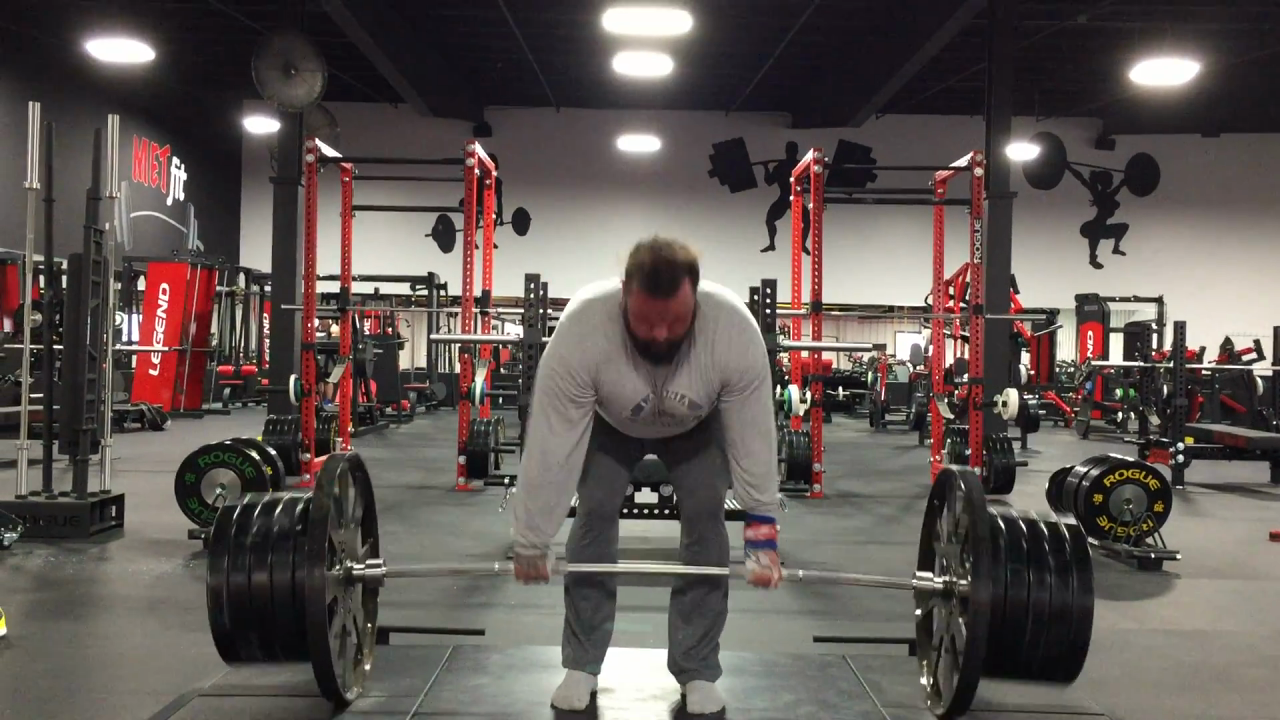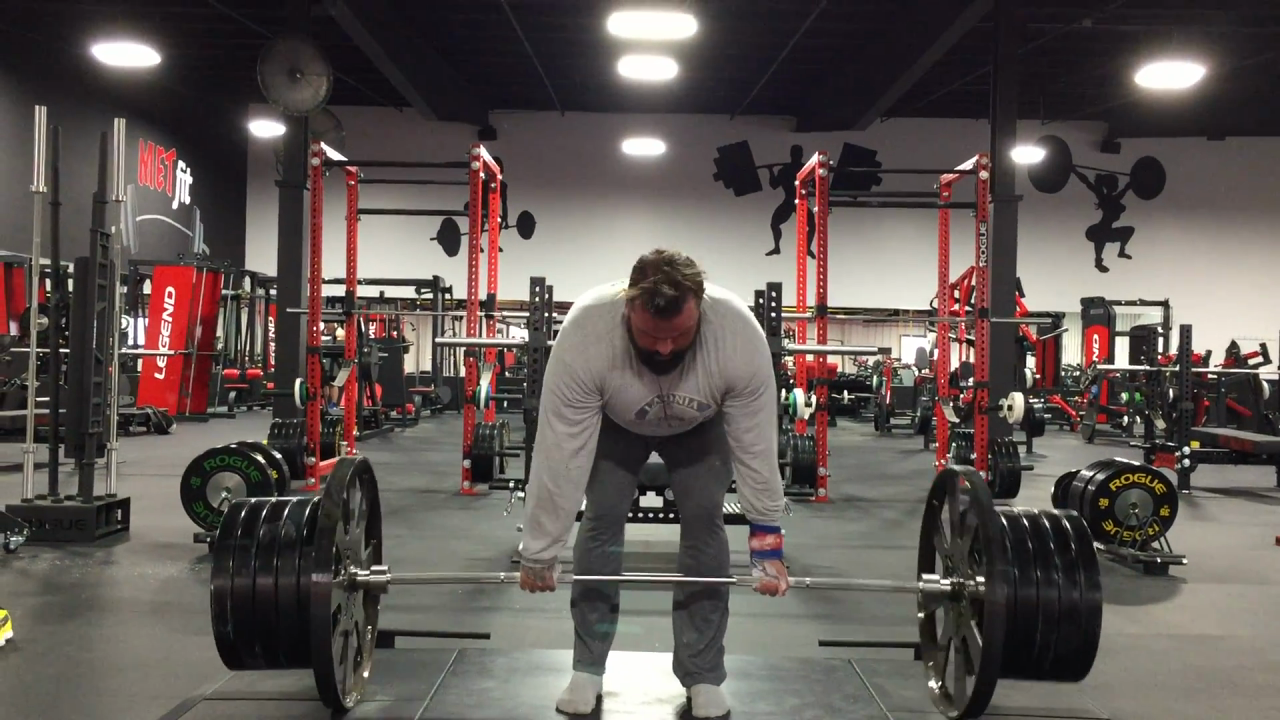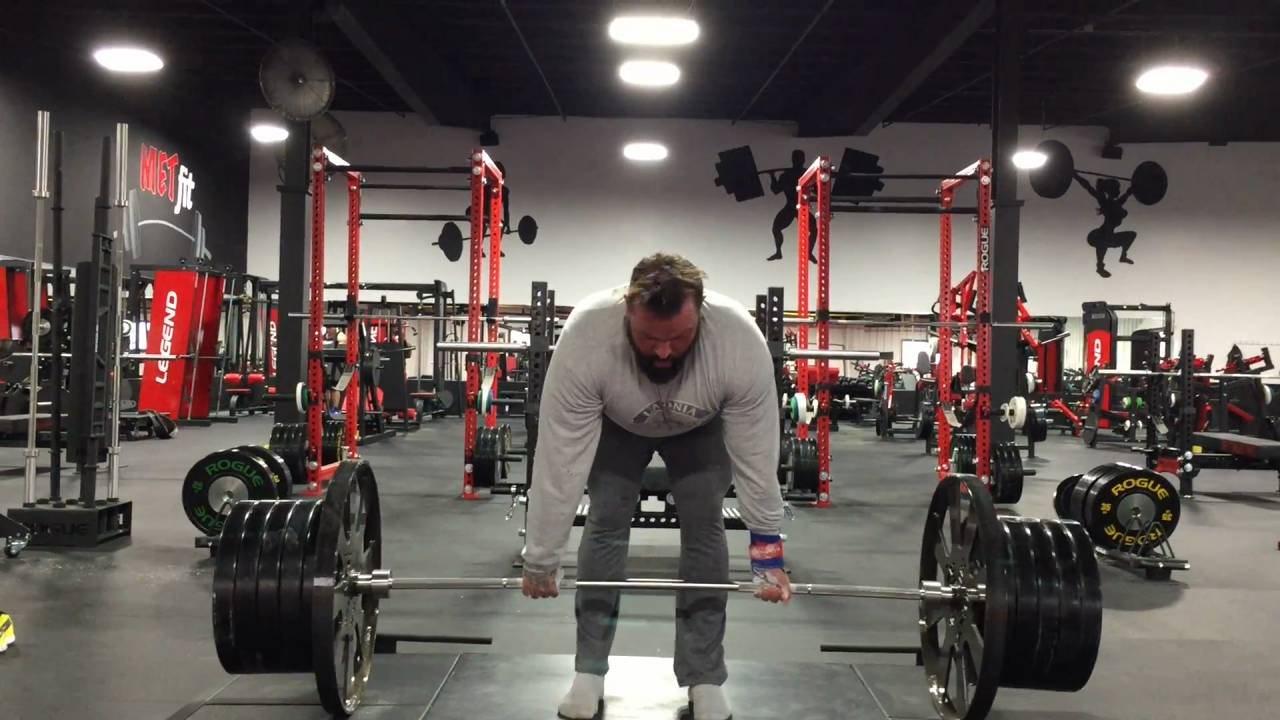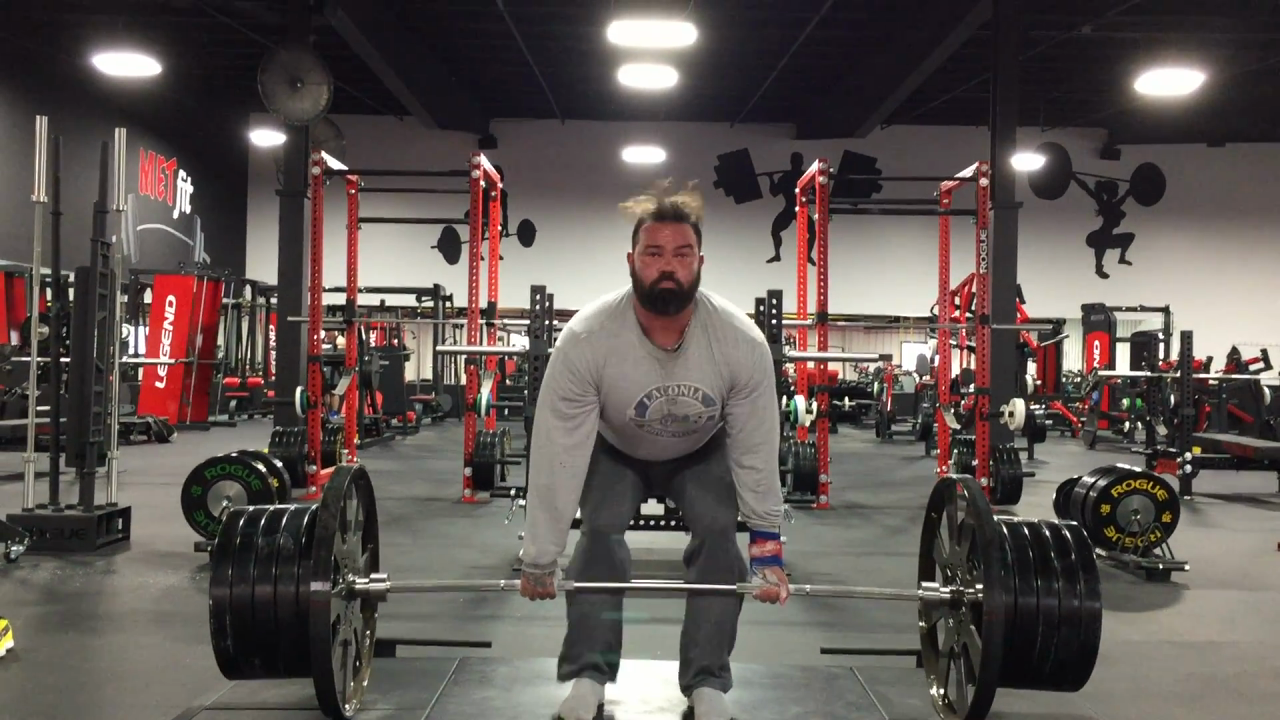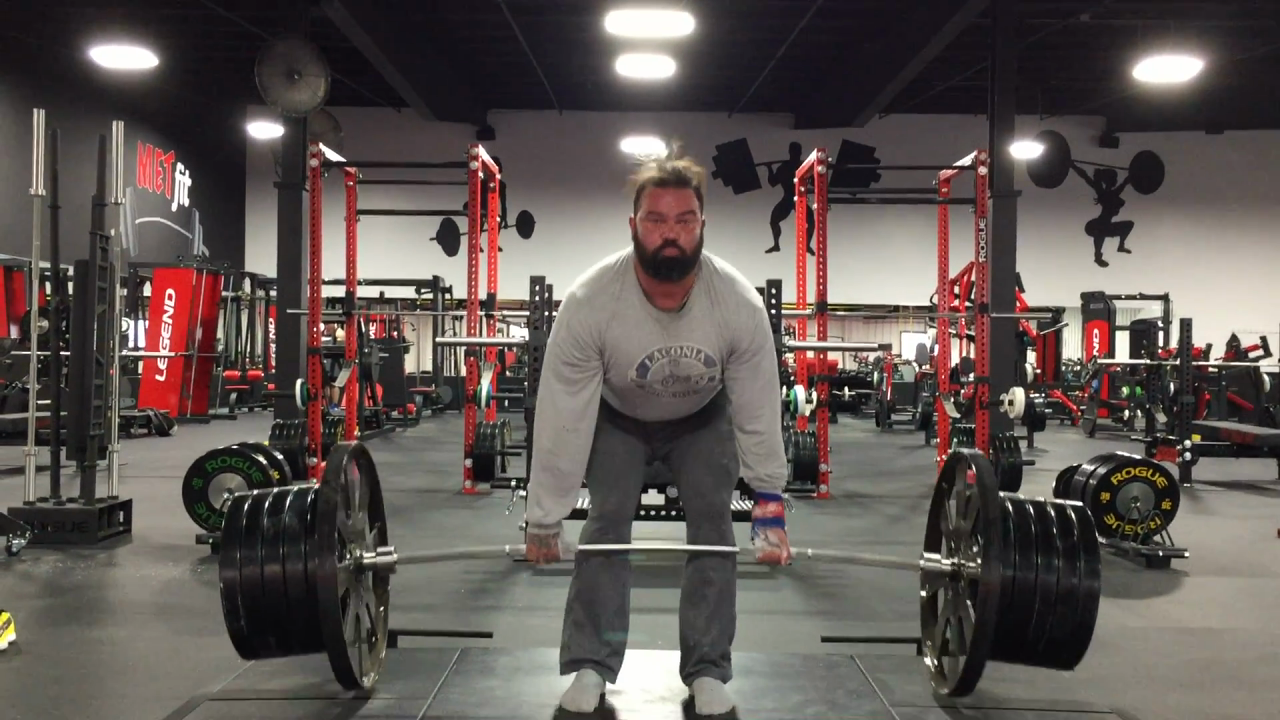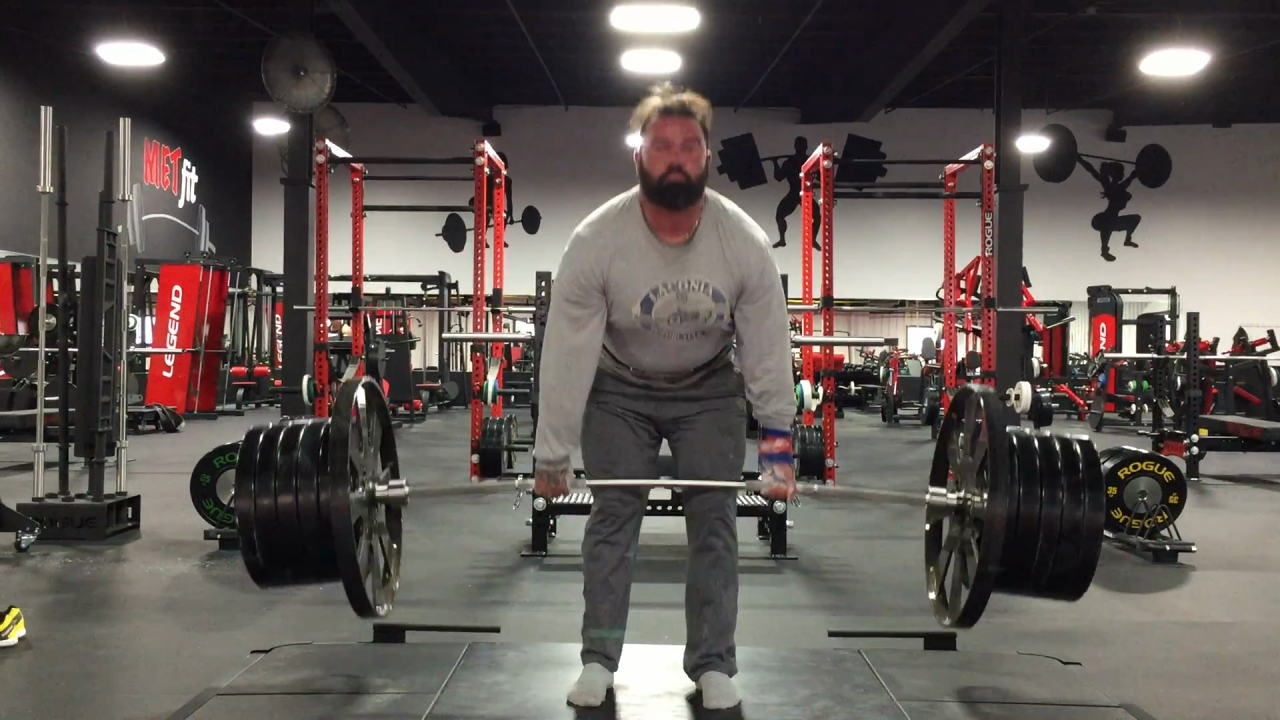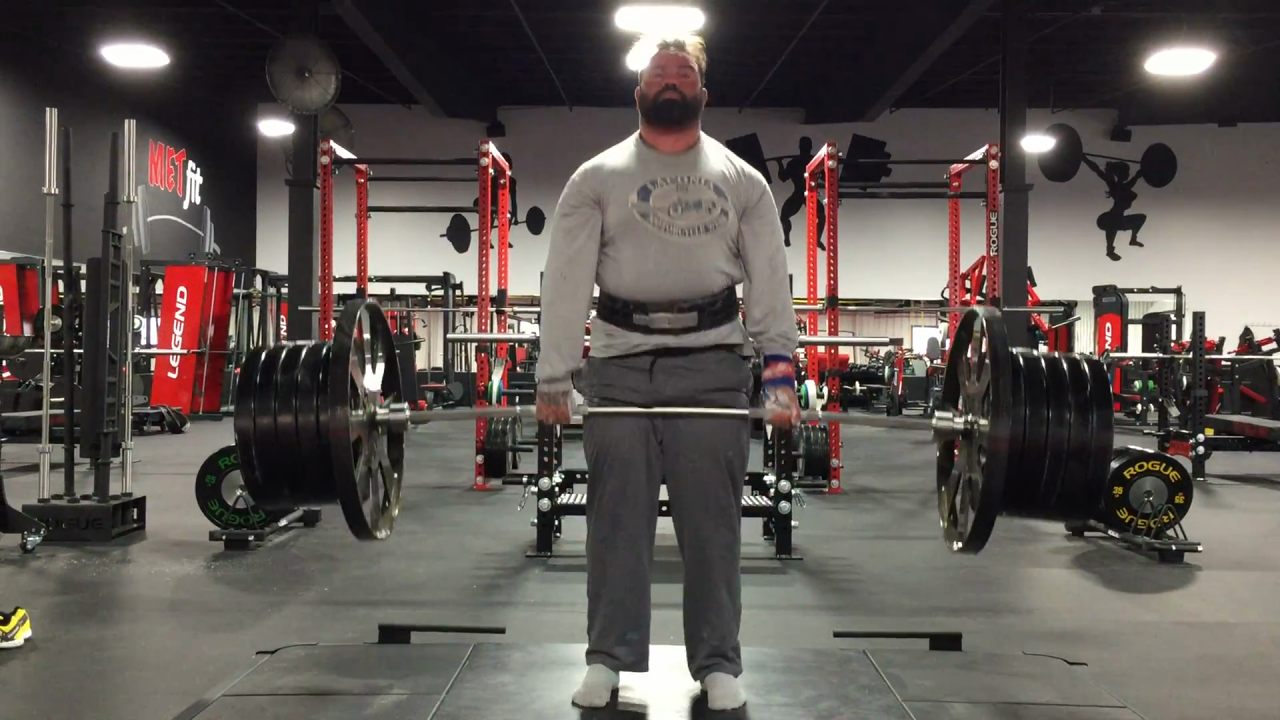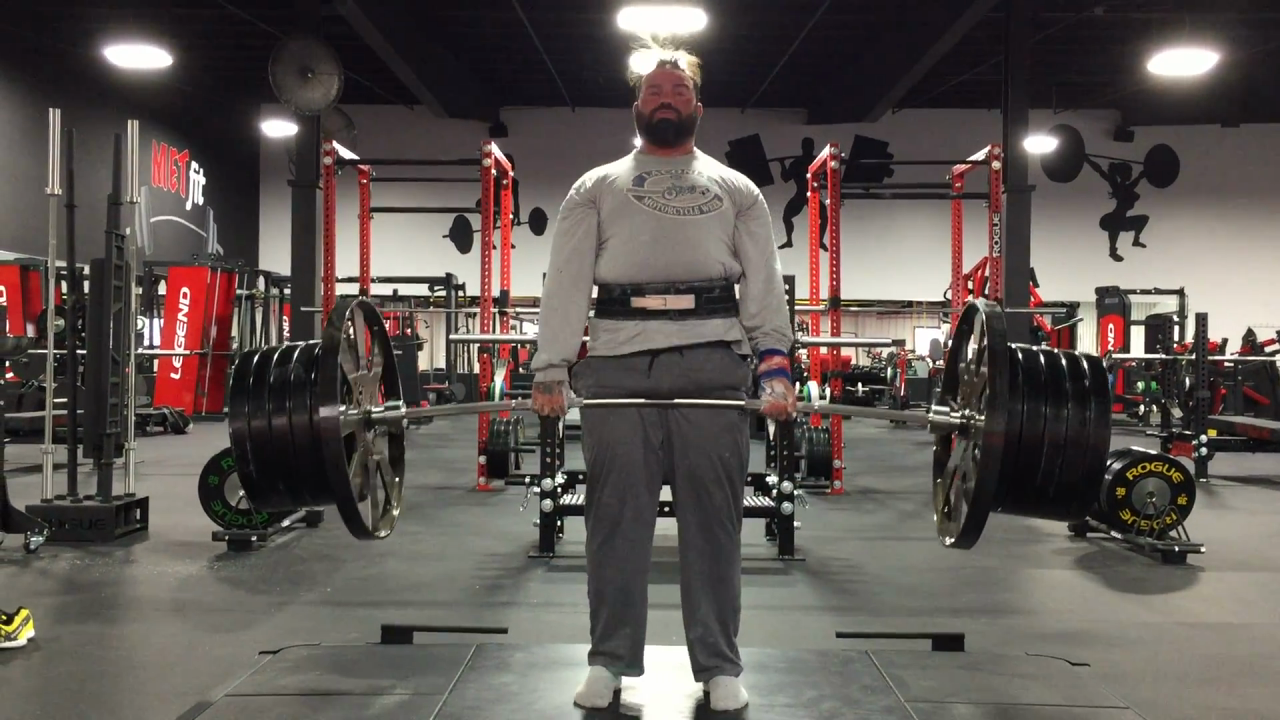
dt=0.4s
person 1, frame 1
left shoulder: (736, 332)
right shoulder: (581, 330)
left elbow: (753, 441)
right elbow: (551, 448)
left wrist: (762, 536)
right wrist: (531, 546)
left hip: (695, 427)
right hip: (608, 425)
left knee: (705, 517)
right knee: (594, 515)
left ankle: (697, 671)
right ankle: (581, 666)
person 1, frame 2
left shoulder: (739, 335)
right shoulder: (585, 334)
left elbow: (756, 449)
right elbow: (560, 455)
left wrist: (767, 543)
right wrist: (539, 554)
left hip: (699, 424)
right hip: (613, 421)
left knee: (703, 520)
right knee: (601, 517)
left ankle: (703, 675)
right ankle: (587, 667)
person 1, frame 3
left shoulder: (741, 344)
right shoulder: (585, 339)
left elbow: (755, 458)
right elbow: (560, 460)
left wrist: (768, 553)
right wrist: (541, 560)
left hip: (699, 427)
right hip: (615, 424)
left knee: (704, 524)
right knee: (606, 521)
left ankle: (703, 676)
right ankle: (590, 669)
person 1, frame 4
left shoulder: (740, 342)
right shoulder: (586, 339)
left elbow: (756, 452)
right elbow: (558, 455)
left wrist: (768, 551)
right wrist: (539, 562)
left hip: (700, 455)
right hip: (614, 453)
left knee: (718, 537)
right knee: (601, 535)
right ankle: (587, 675)
person 1, frame 5
left shoulder: (739, 305)
right shoulder: (590, 303)
left elbow: (757, 413)
right elbow: (563, 421)
left wrist: (770, 511)
right wrist: (543, 522)
left hip: (702, 420)
right hip: (616, 420)
left knee: (713, 522)
right knee: (606, 521)
left ankle: (707, 671)
right ankle: (590, 667)
person 1, frame 6
left shoulder: (745, 242)
right shoulder: (596, 241)
left elbow: (766, 349)
right elbow: (567, 354)
left wrist: (777, 448)
right wrist: (552, 456)
left hip: (708, 390)
right hip: (619, 389)
left knee: (714, 519)
right knee: (612, 514)
left ankle: (712, 663)
right ankle: (598, 657)
person 1, frame 7
left shoulder: (741, 179)
right shoulder: (597, 177)
left elbow: (768, 281)
right elbow: (567, 282)
left wrist: (779, 372)
right wrist: (553, 379)
left hip: (714, 362)
right hip: (620, 361)
left knee: (711, 516)
right knee: (617, 513)
left ankle: (717, 664)
right ankle: (608, 659)
person 1, frame 8
left shoulder: (735, 188)
right shoulder: (597, 186)
left elbow: (762, 281)
right elbow: (566, 281)
left wrist: (775, 365)
right wrist: (551, 370)
left hip: (713, 359)
right hip: (617, 361)
left knee: (712, 517)
right knee: (617, 515)
left ankle: (719, 665)
right ankle: (609, 659)
